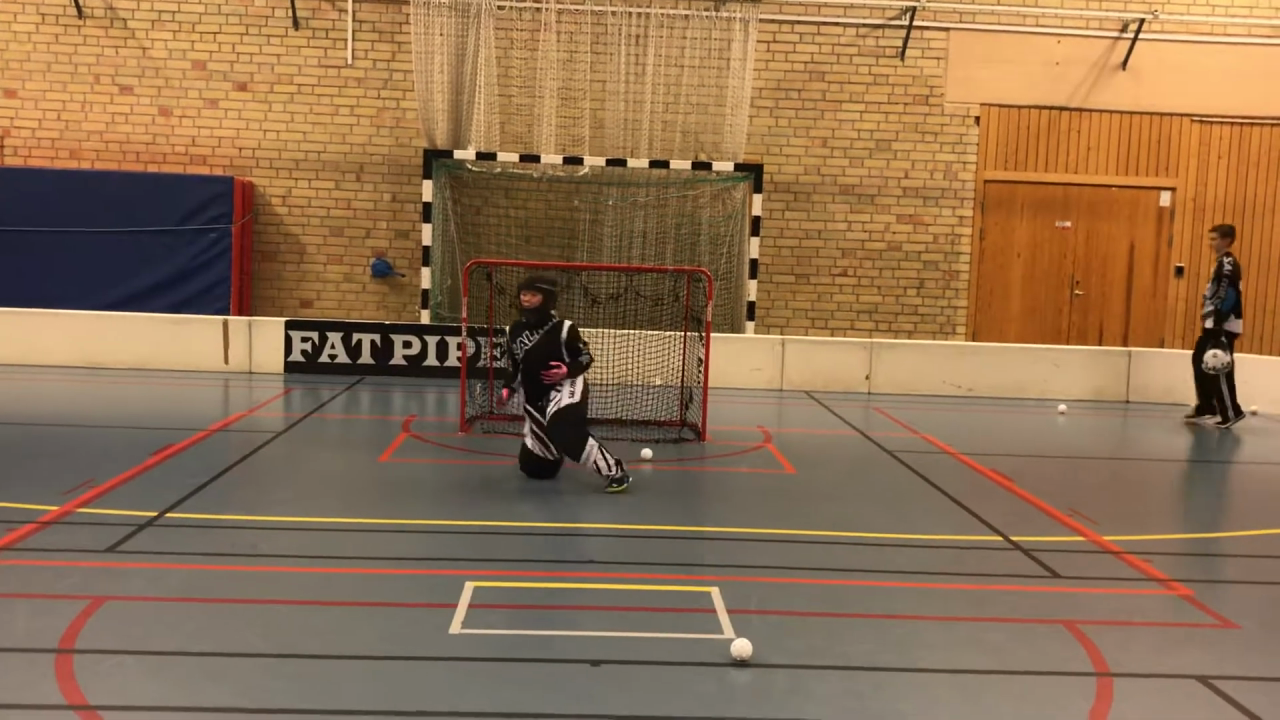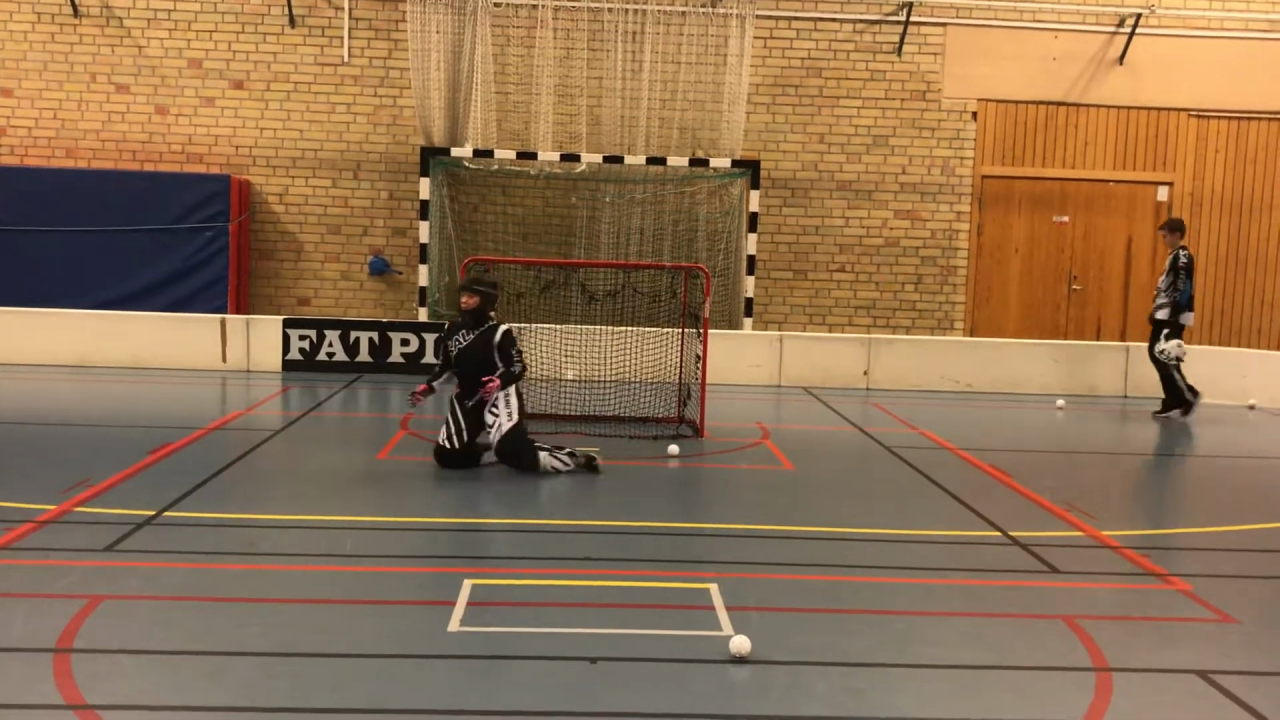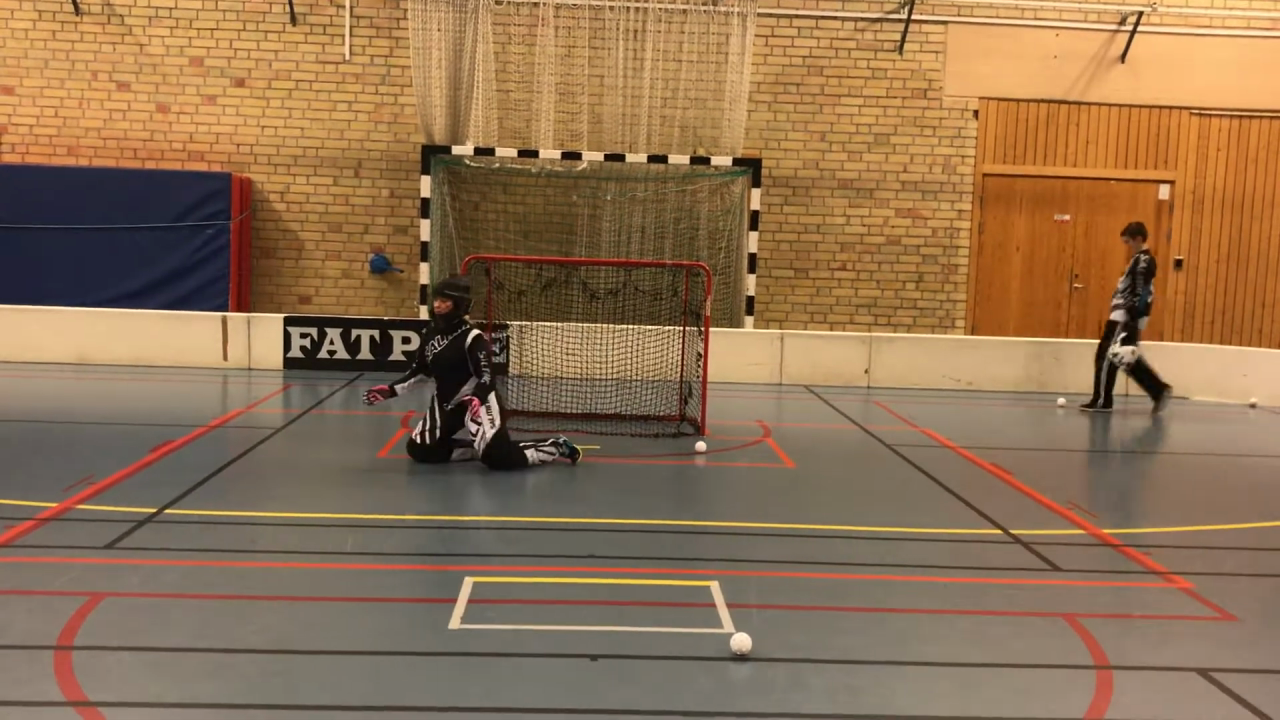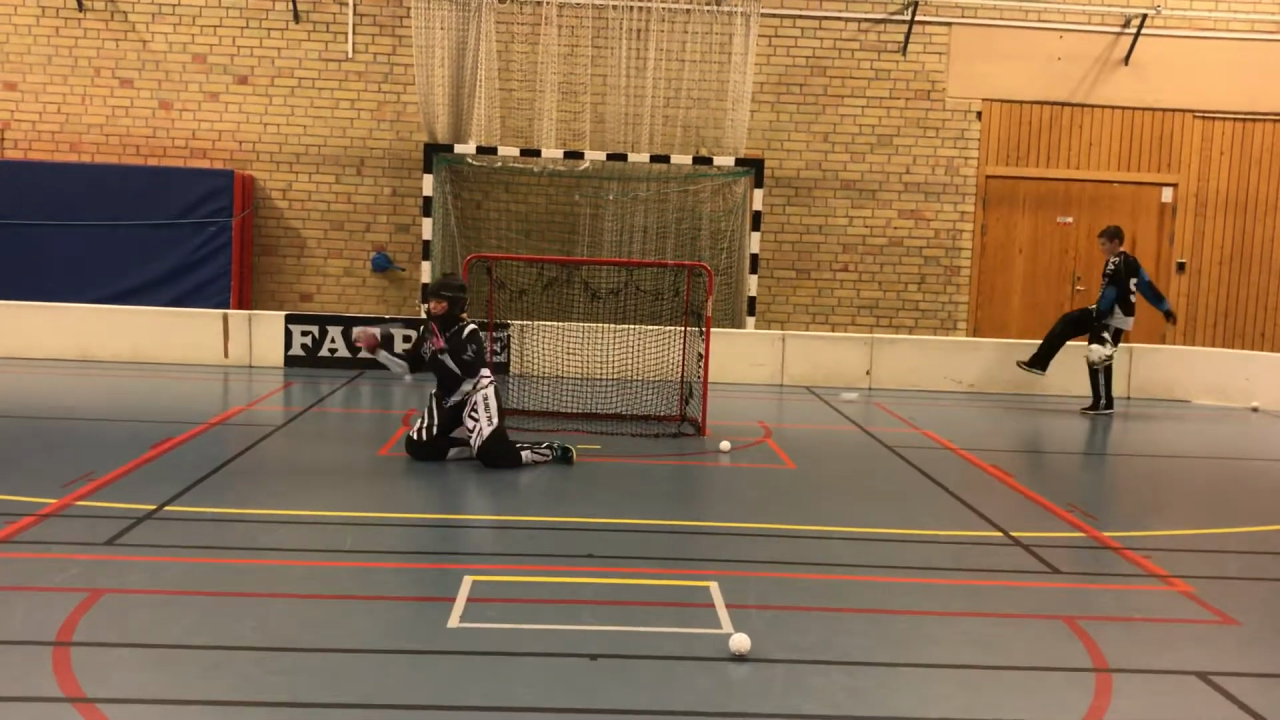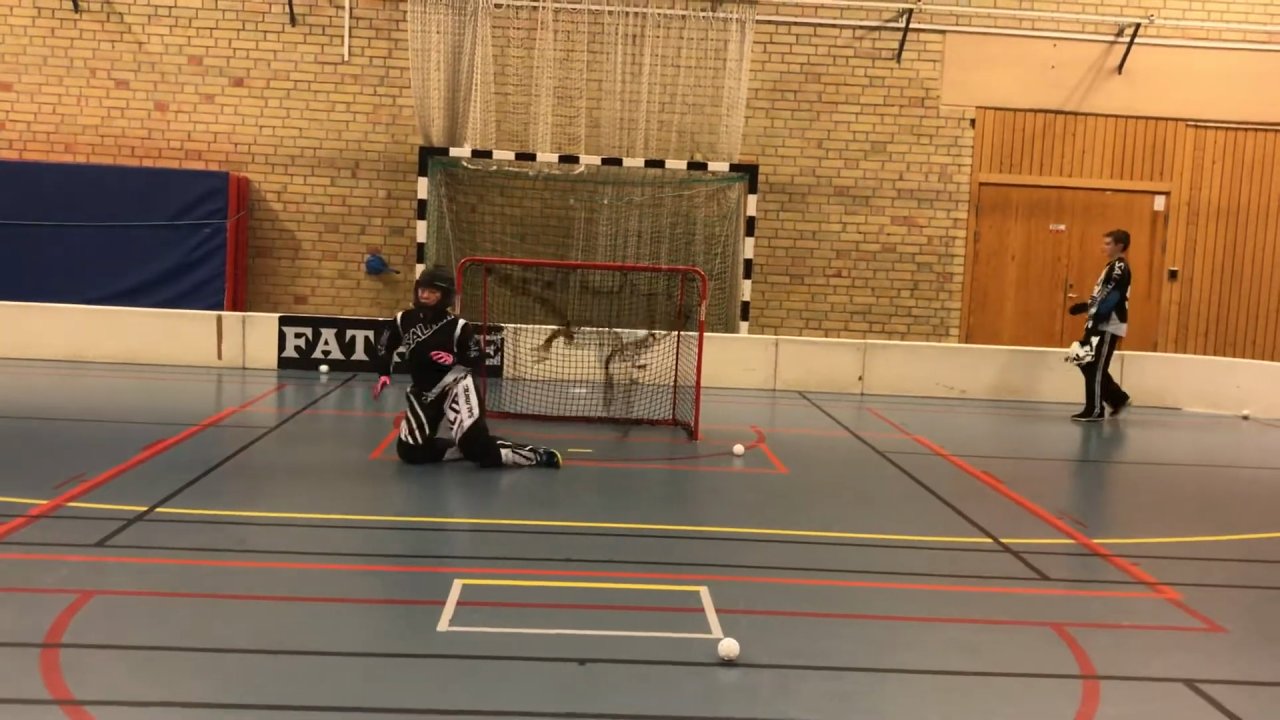
dt=0.4s
person 1, frame 1
left shoulder: (564, 328)
right shoulder: (515, 330)
left elbow: (586, 358)
left wrist: (567, 370)
right wrist: (508, 388)
left hip: (564, 388)
right hip: (535, 399)
left knee: (564, 427)
right knee: (536, 468)
left ankle: (615, 471)
right ankle: (552, 447)
person 1, frame 2
left shoulder: (500, 332)
right shoulder: (452, 329)
left elbow: (518, 367)
right elbow: (445, 365)
left wrist: (500, 381)
right wrist: (429, 386)
left hip: (498, 395)
right hip: (466, 399)
left knee: (512, 447)
right knee: (446, 456)
left ankle: (573, 459)
right ankle: (496, 448)
person 1, frame 3
left shoulder: (473, 337)
right shoulder: (431, 333)
left elbow: (487, 376)
right elbow: (421, 370)
left wrist: (478, 398)
right wrist: (391, 390)
left hip: (477, 401)
right hip: (445, 402)
left knee: (500, 458)
right knee: (419, 450)
left ankle: (557, 446)
right ankle: (479, 447)
person 1, frame 4
left shoulder: (469, 333)
right shoulder: (428, 330)
left elbow: (471, 371)
right elbow: (409, 366)
left wrist: (443, 349)
right wrist: (377, 349)
left hip: (476, 396)
right hip: (445, 398)
left knee: (495, 454)
right knee: (417, 448)
left ankle: (553, 451)
right ankle: (472, 443)
person 1, frame 5
left shoulder: (458, 326)
right shoulder: (403, 320)
left elbow: (477, 361)
right elbow: (385, 346)
left wrist: (453, 359)
right wrist: (384, 374)
left hip: (456, 388)
right hip: (422, 393)
left knee: (476, 442)
right knee: (410, 452)
left ankle: (537, 455)
right ankle: (465, 447)
person 2, frame 1
left shoulder: (1228, 263)
right shoulder: (1223, 262)
left elbow: (1226, 296)
left wrist: (1218, 324)
left hip: (1223, 324)
right hip: (1215, 323)
right knee: (1200, 362)
left ankle: (1231, 413)
right ankle: (1206, 406)
person 2, frame 2
left shoulder: (1182, 257)
right shoulder: (1175, 256)
left elbow: (1182, 289)
left wrist: (1174, 319)
right wrist: (1156, 310)
left hip: (1173, 316)
right hip: (1166, 314)
left knee: (1161, 354)
right knee: (1160, 355)
left ankle: (1188, 396)
right ankle: (1174, 403)
person 2, frame 3
left shoulder: (1142, 261)
right shoulder: (1144, 260)
left elbow: (1141, 293)
left wrist: (1133, 321)
left hip: (1125, 317)
right hip: (1126, 316)
left knee: (1106, 354)
left ankle: (1102, 401)
right ankle: (1159, 391)
person 2, frame 4
left shoulder: (1114, 264)
right shoulder: (1132, 262)
left elbow: (1108, 294)
right elbow: (1147, 286)
left wrist: (1097, 320)
right wrist: (1165, 308)
left hip: (1113, 318)
right hip: (1112, 315)
left knee: (1100, 358)
right knee: (1068, 321)
left ankle: (1103, 403)
right ankle: (1038, 362)
person 2, frame 5
left shoulder: (1119, 268)
right shoulder: (1117, 267)
left elbow: (1110, 298)
left wrist: (1093, 320)
right wrist: (1085, 306)
left hip: (1107, 326)
right hip: (1106, 325)
left knee: (1095, 367)
right knee: (1096, 367)
left ankle: (1095, 410)
right ankle: (1118, 399)
